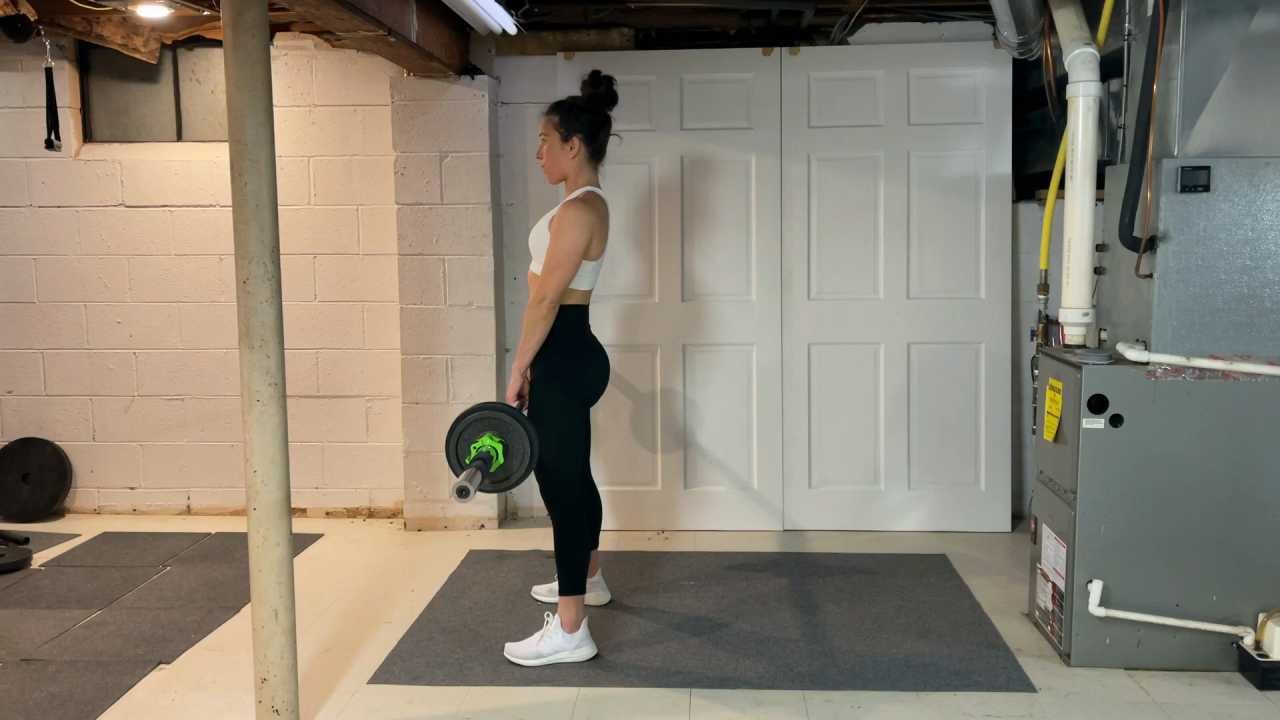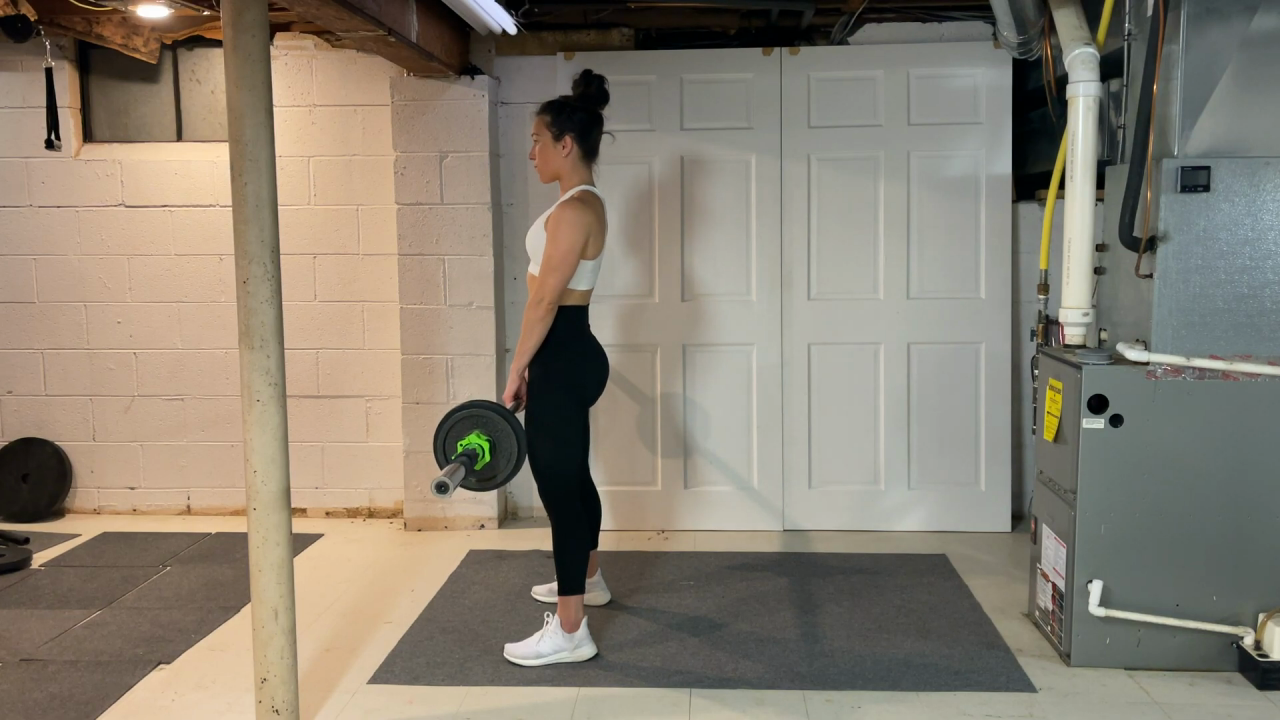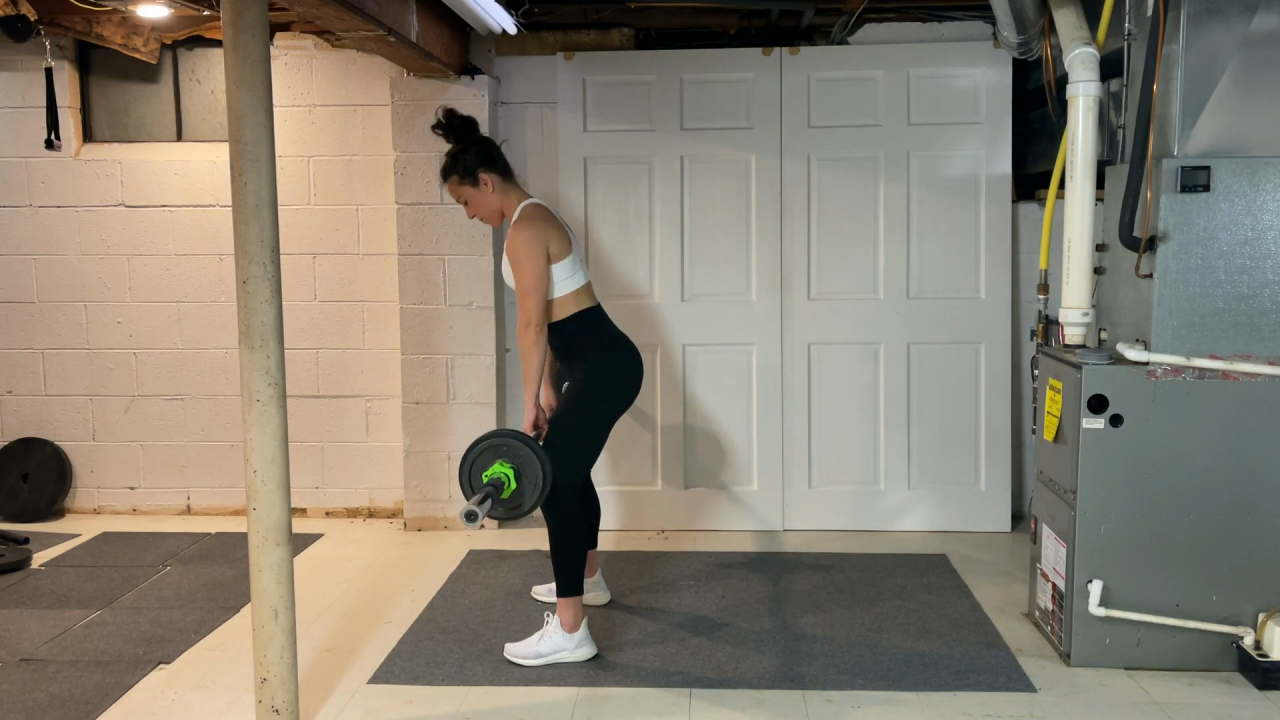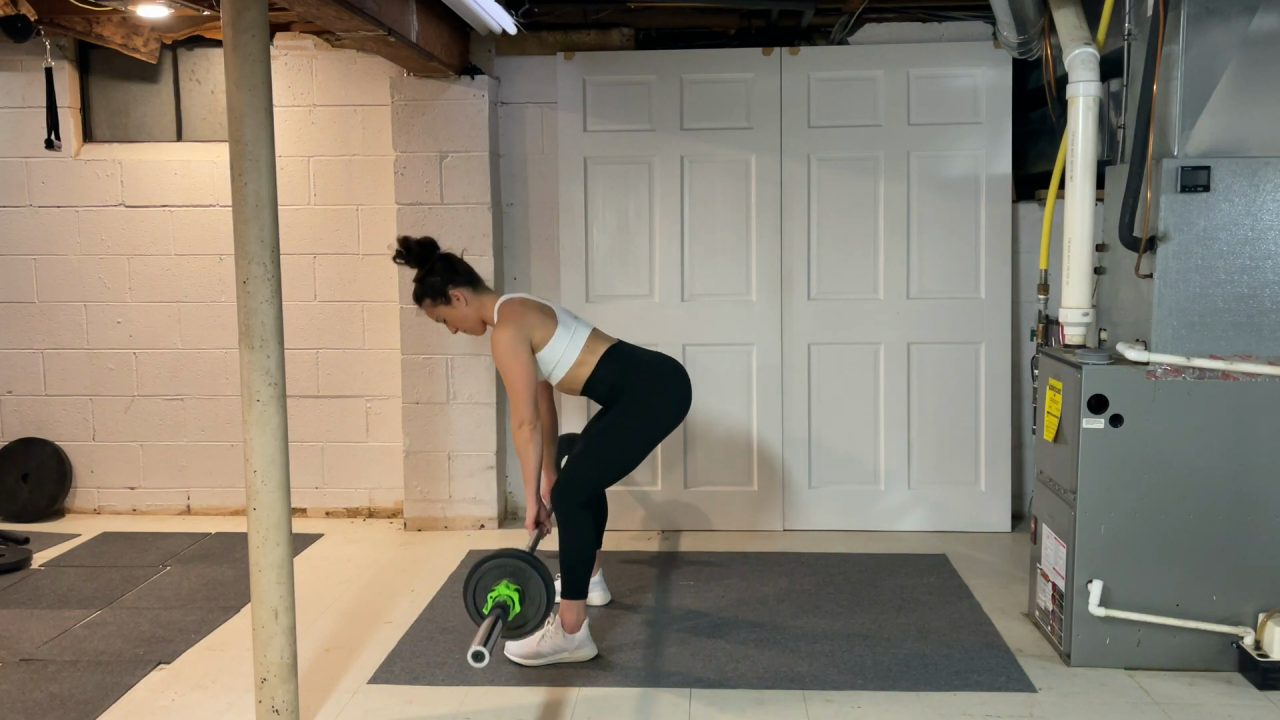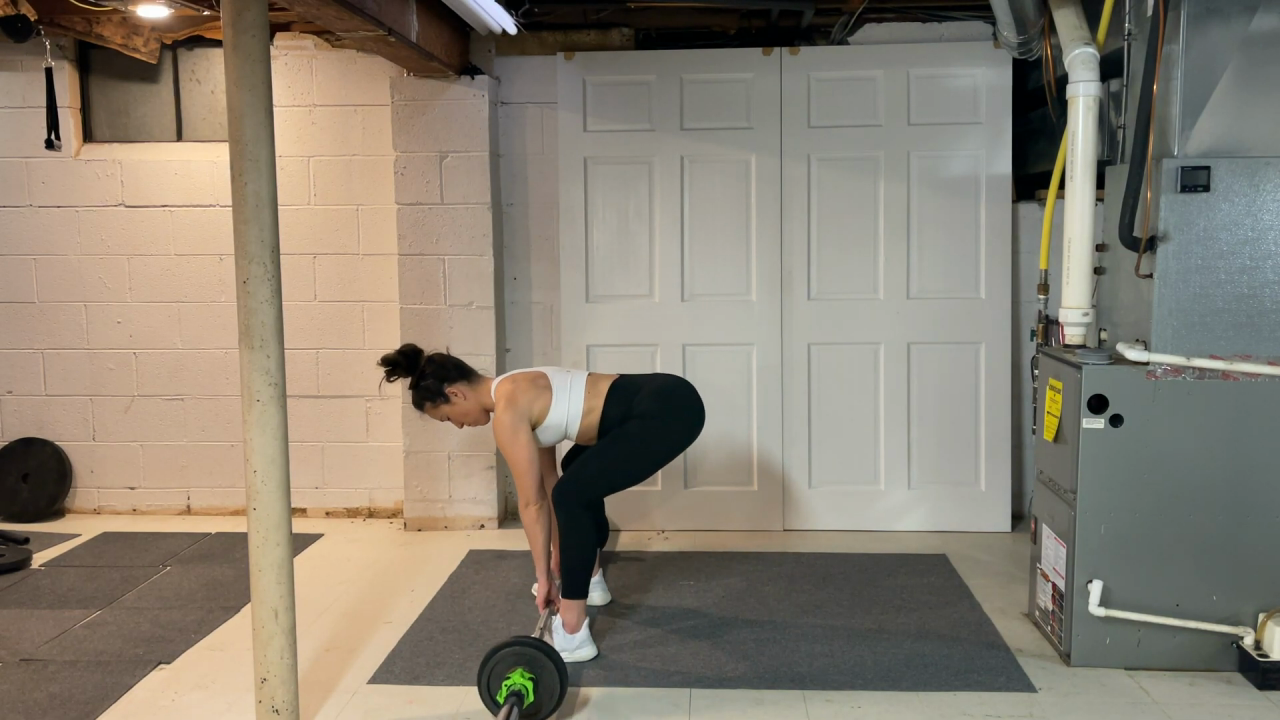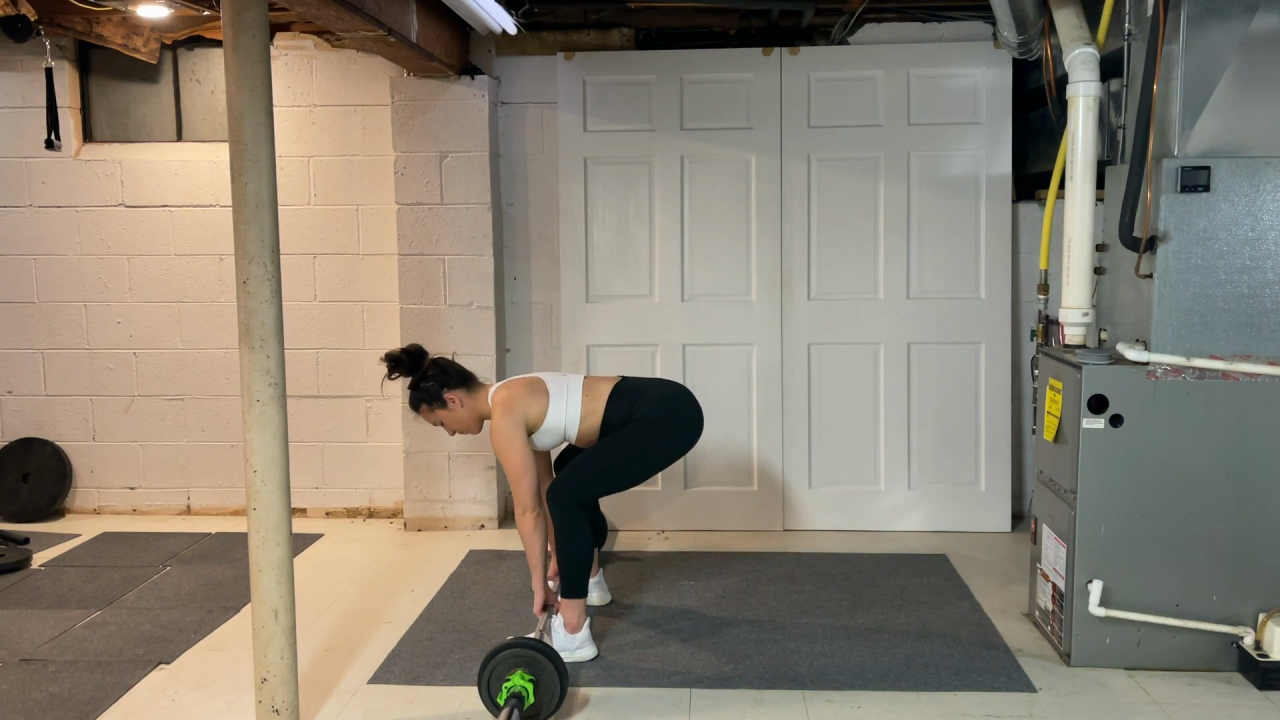
dt=0.7s
person 1, frame 1
left shoulder: (577, 209)
right shoulder: (584, 204)
left elbow: (546, 299)
left wrist: (518, 372)
right wrist: (534, 365)
left hip: (563, 361)
right hip: (570, 355)
left knee: (560, 486)
right knee: (572, 477)
left ankle: (570, 633)
right ankle: (588, 579)
person 1, frame 2
left shoulder: (574, 210)
right shoulder: (581, 203)
left elbow: (544, 300)
left wrist: (516, 373)
right wrist: (531, 365)
left hip: (562, 361)
right hip: (570, 356)
left knee: (558, 487)
right knee: (571, 477)
left ankle: (570, 632)
right ankle: (588, 578)
person 1, frame 3
left shoulder: (524, 229)
right shoulder: (535, 218)
left elbow: (532, 324)
left wrist: (531, 402)
right wrist: (549, 389)
left hip: (602, 367)
right hip: (604, 361)
left knee: (555, 482)
right knee: (569, 470)
left ankle: (570, 633)
right ankle: (588, 579)
person 1, frame 4
left shoulder: (507, 328)
right shoulder: (518, 312)
left elbow: (525, 423)
right elbow: (542, 402)
left wrist: (532, 498)
right wrist: (549, 472)
left hip: (653, 393)
right hip: (651, 383)
left knee: (571, 493)
right knee: (581, 475)
left ankle: (571, 634)
right ankle: (590, 580)
person 1, frame 5
left shoulder: (508, 411)
right shoulder: (517, 394)
left elbow: (532, 503)
right elbow: (547, 479)
left wrist: (543, 576)
right wrist: (559, 549)
left hip: (667, 412)
right hip: (662, 400)
left knee: (573, 494)
right knee: (578, 472)
left ankle: (572, 635)
right ankle: (590, 580)
person 1, frame 6
left shoulder: (504, 416)
right shoulder: (512, 400)
left elbow: (528, 509)
right elbow: (544, 484)
left wrist: (540, 585)
right wrist: (556, 554)
left hip: (667, 417)
right hip: (656, 408)
left knee: (567, 495)
right knee: (571, 473)
left ankle: (573, 635)
right ankle: (590, 580)
